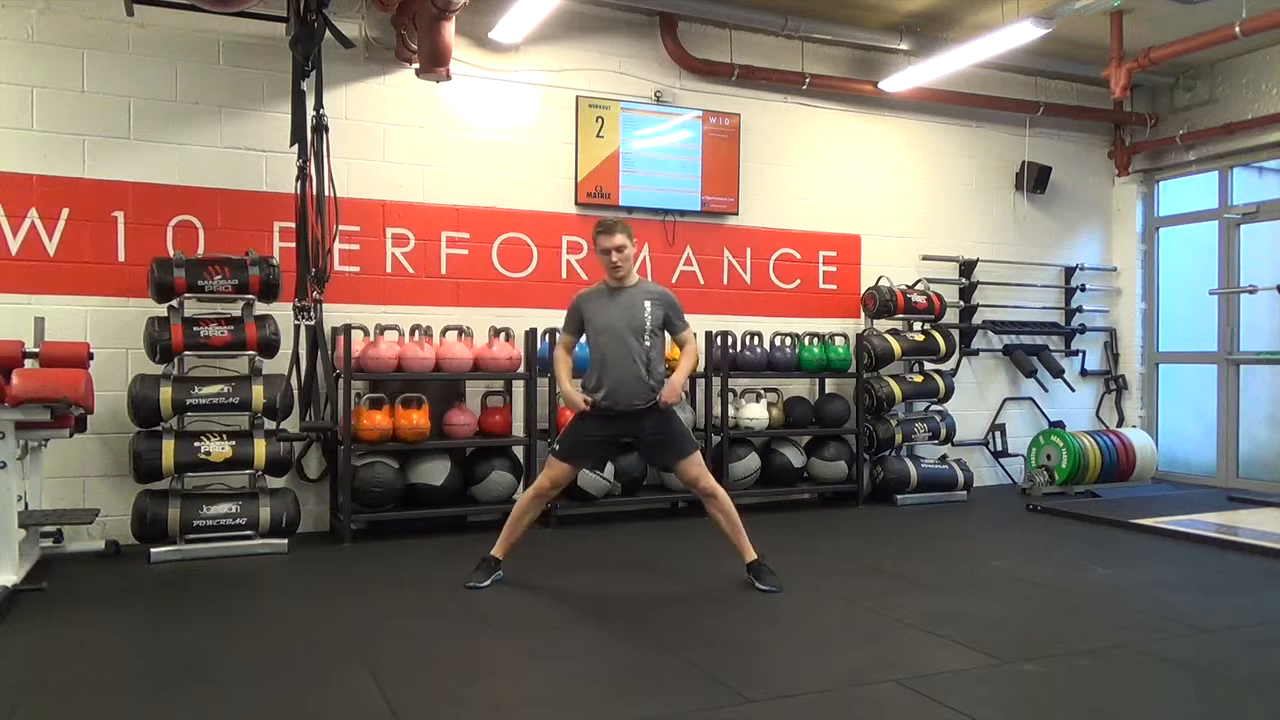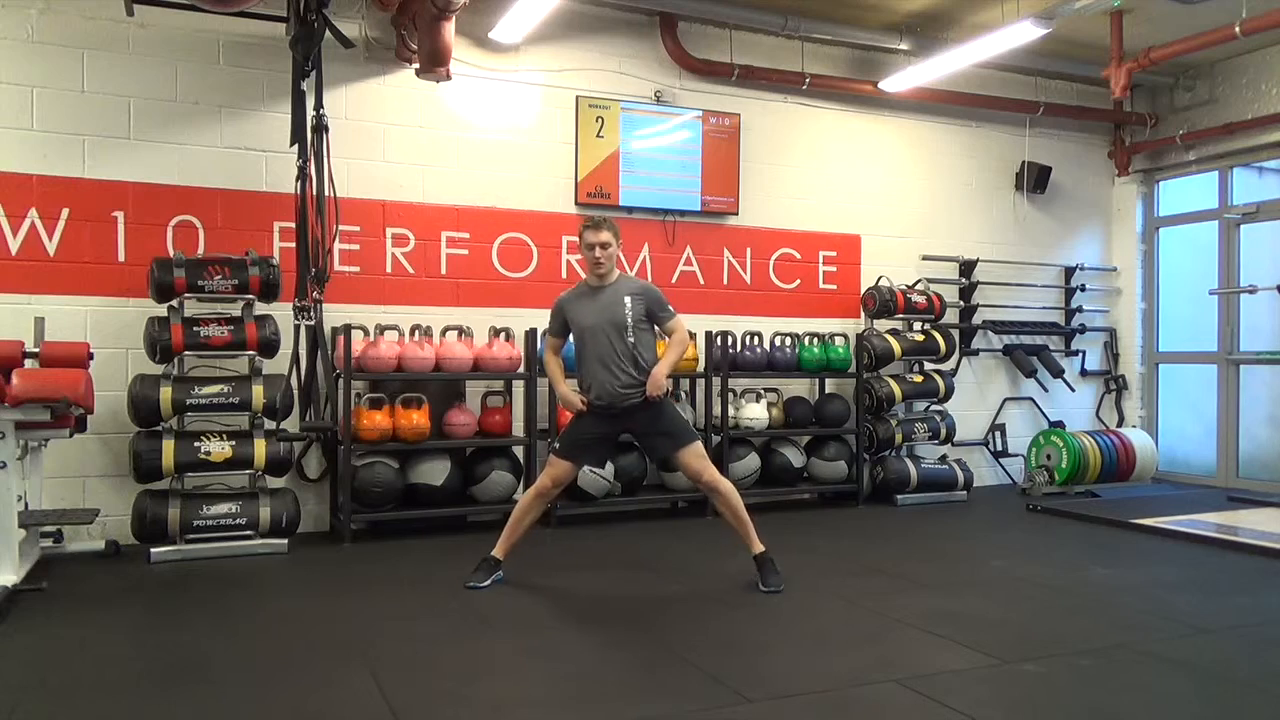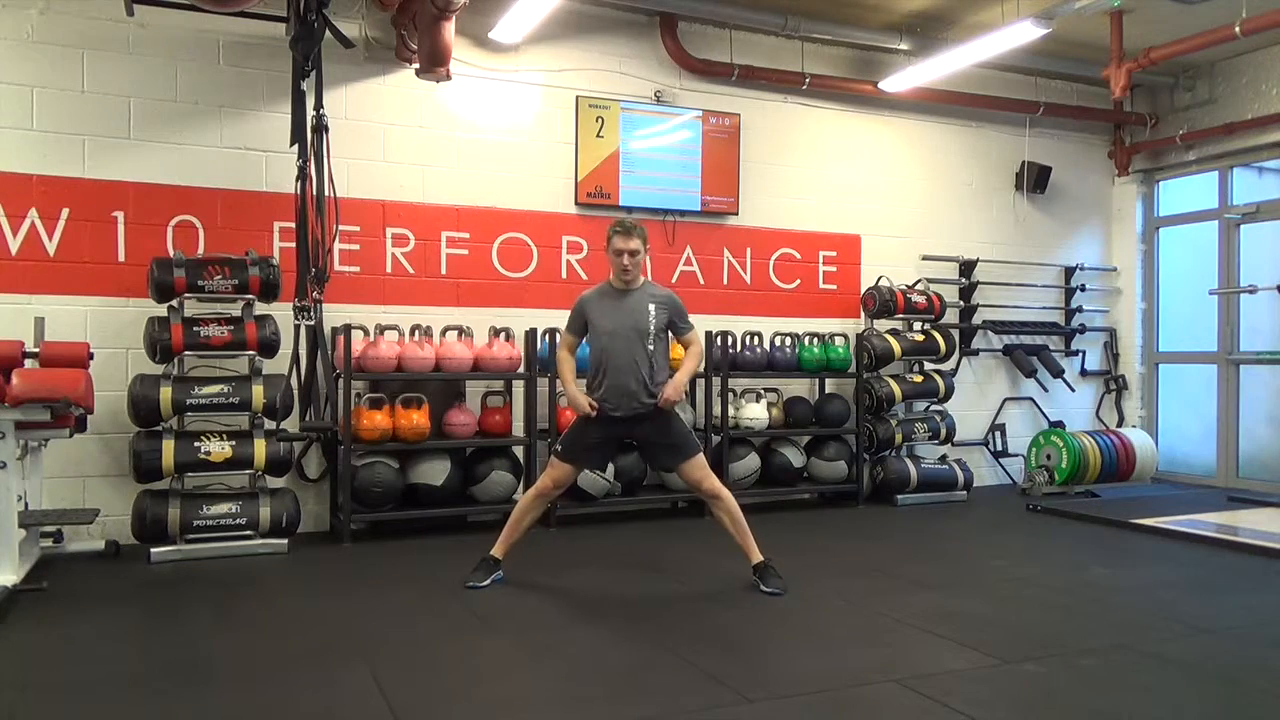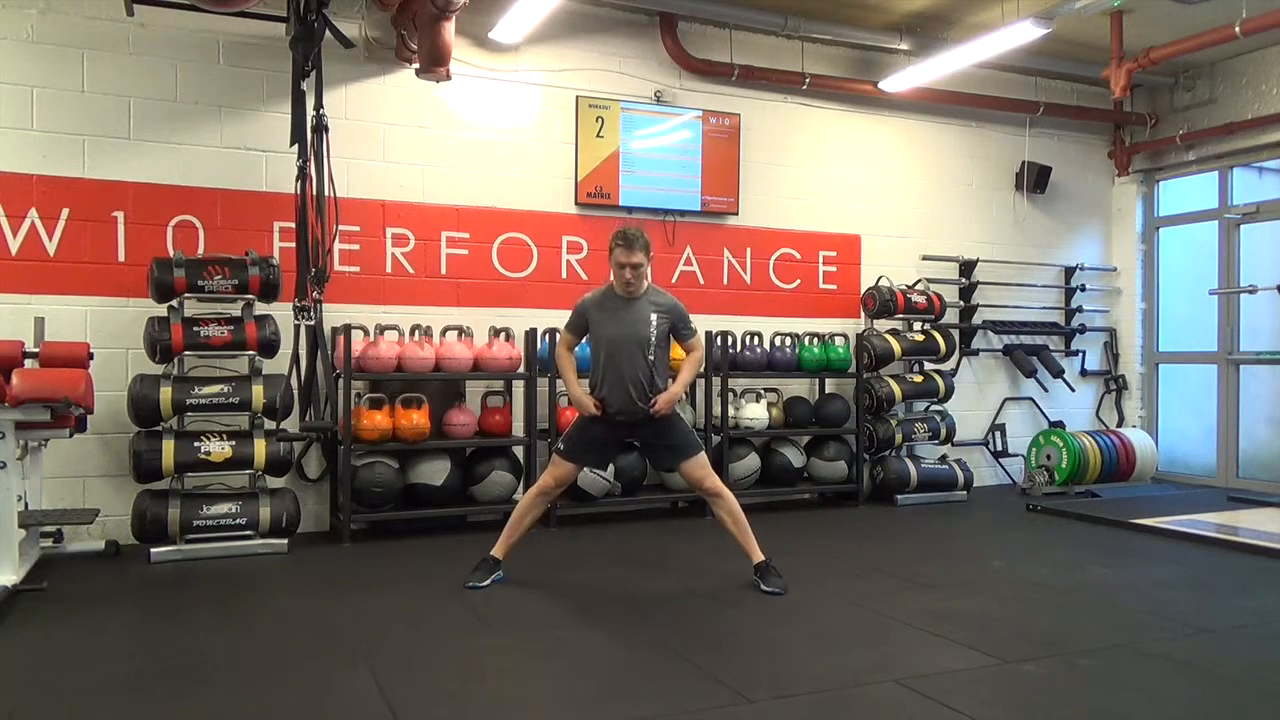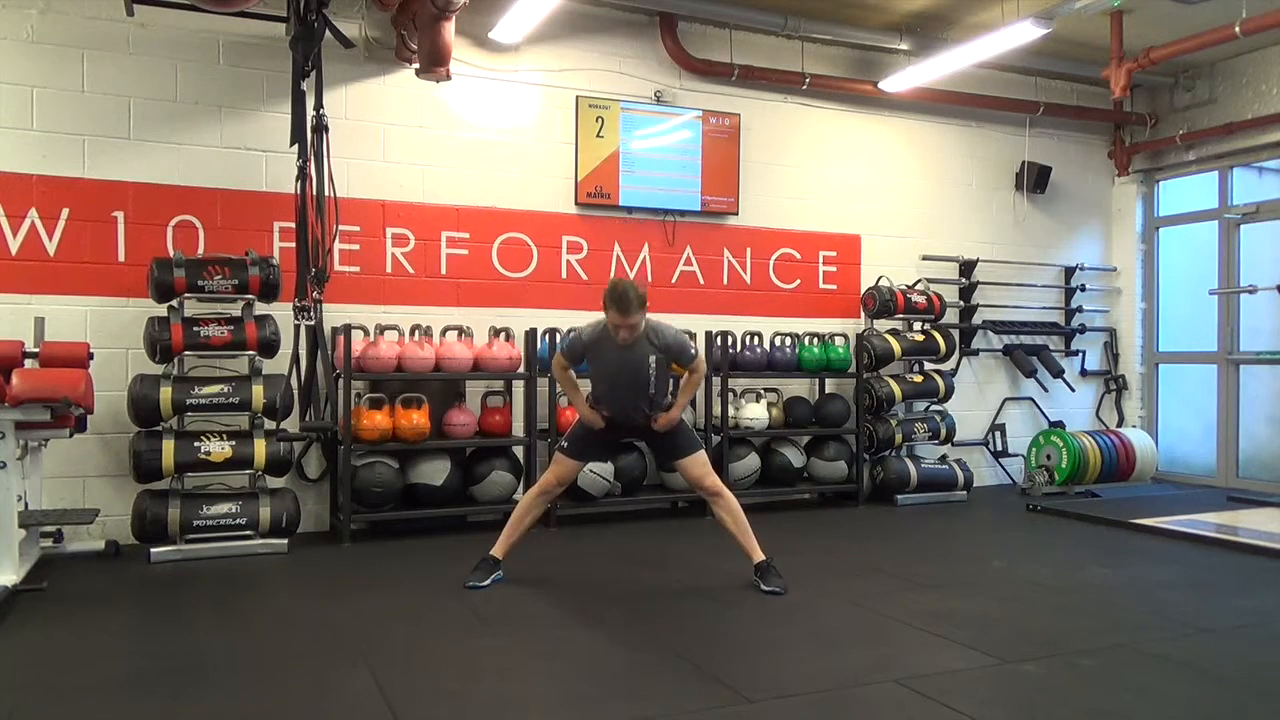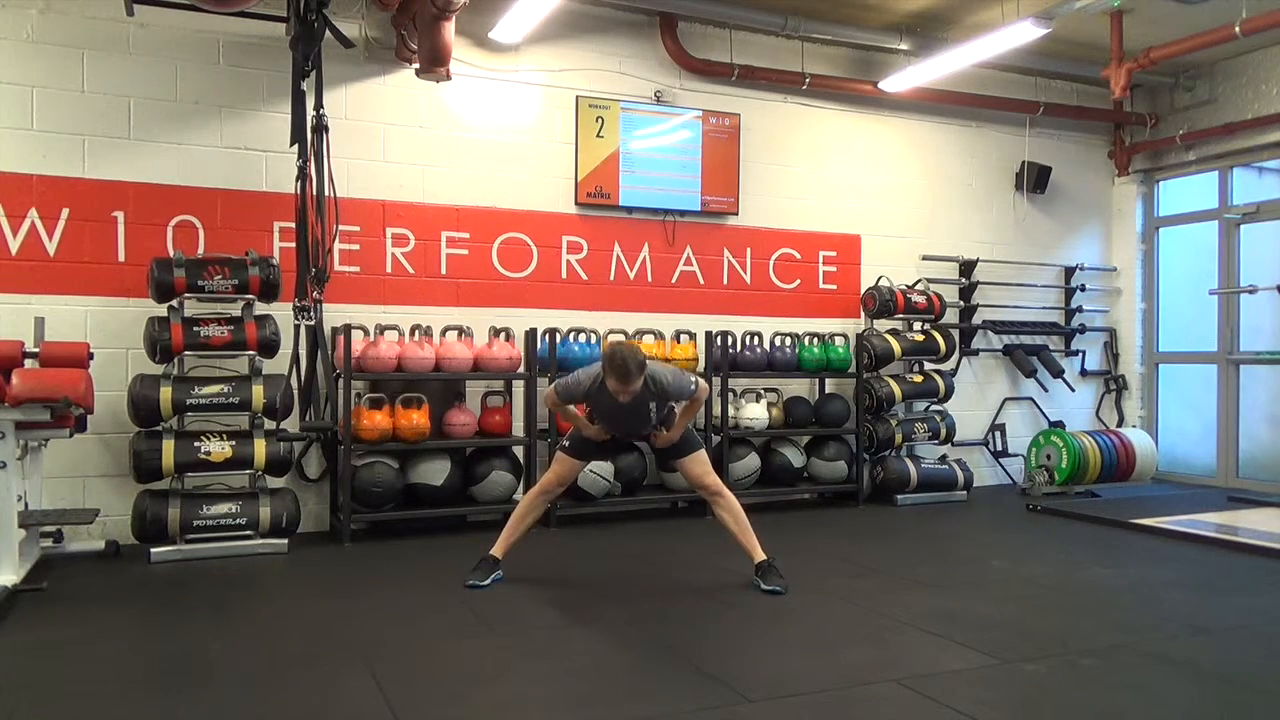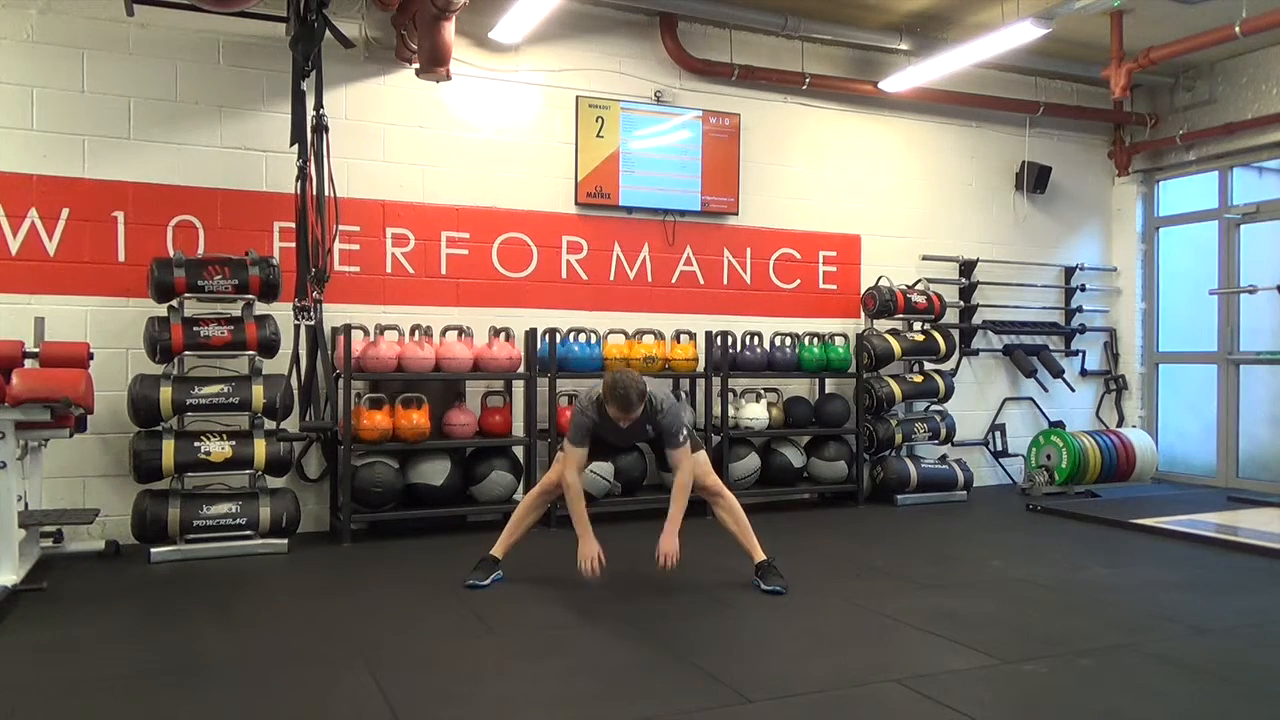
dt=0.4s
person 1, frame 1
left shoulder: (660, 297)
right shoulder: (585, 301)
left elbow: (689, 345)
right elbow: (563, 348)
left wrist: (678, 379)
right wrist: (567, 389)
left hip: (652, 411)
right hip: (597, 412)
left knee: (705, 485)
right knee: (546, 486)
left ankle: (753, 562)
right ankle: (494, 560)
person 1, frame 2
left shoulder: (642, 291)
right shoulder: (567, 303)
left elbow: (680, 335)
right elbow: (551, 350)
left wrist: (661, 369)
right wrist: (562, 390)
left hip: (647, 404)
right hip: (595, 409)
left knee: (707, 477)
right knee: (547, 485)
left ankle: (760, 556)
right ankle: (494, 560)
person 1, frame 3
left shoulder: (665, 299)
right shoulder: (589, 301)
left elbow: (695, 346)
right elbow: (565, 349)
left wrist: (679, 380)
right wrist: (573, 391)
left hip: (654, 413)
right hip: (600, 414)
left knee: (709, 487)
right knee: (547, 486)
left ankle: (760, 564)
right ankle: (494, 560)
person 1, frame 4
left shoulder: (668, 306)
right shoulder: (590, 305)
left elbow: (696, 351)
right elbow: (564, 348)
left wrist: (676, 391)
right wrist: (576, 392)
left hip: (656, 414)
right hip: (602, 414)
left knee: (710, 485)
right knee: (549, 484)
left ankle: (761, 564)
right ankle: (493, 560)
person 1, frame 5
left shoulder: (667, 337)
right shoulder: (587, 337)
left elbow: (698, 368)
right elbow: (559, 366)
left wrist: (675, 412)
right wrist: (583, 409)
left hip: (658, 418)
right hip: (603, 418)
left knee: (710, 486)
right knee: (550, 484)
left ankle: (761, 563)
right ankle: (494, 559)
person 1, frame 6
left shoulder: (666, 380)
right shoulder: (585, 382)
left elbow: (702, 391)
right elbow: (551, 398)
left wrist: (672, 433)
right wrist: (588, 429)
left hip: (659, 424)
right hip: (603, 424)
left knee: (711, 485)
right knee: (549, 484)
left ankle: (762, 563)
right ankle: (493, 559)
person 1, frame 7
left shoulder: (665, 406)
right shoulder: (587, 409)
left elbow: (684, 472)
right elbow: (572, 478)
left wrist: (671, 532)
right wrist: (586, 538)
left hip: (657, 430)
right hip: (601, 434)
left knee: (711, 486)
right knee: (549, 485)
left ankle: (762, 563)
right ankle: (494, 559)
